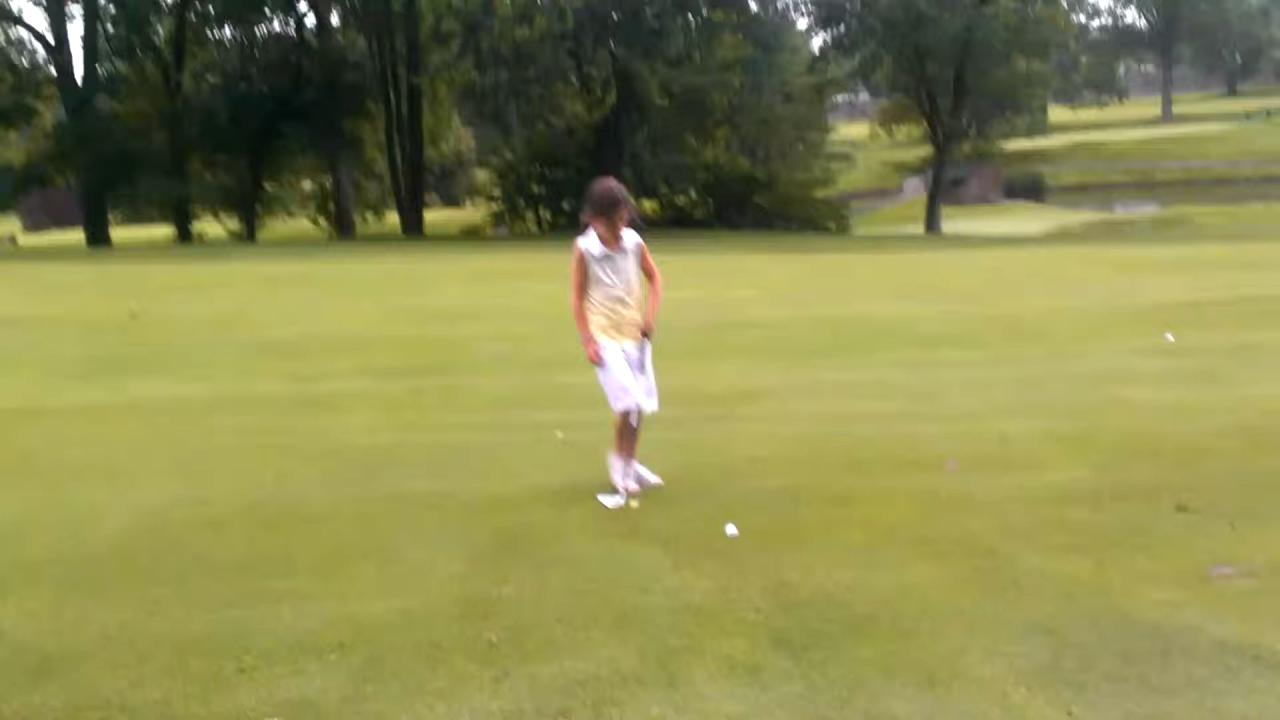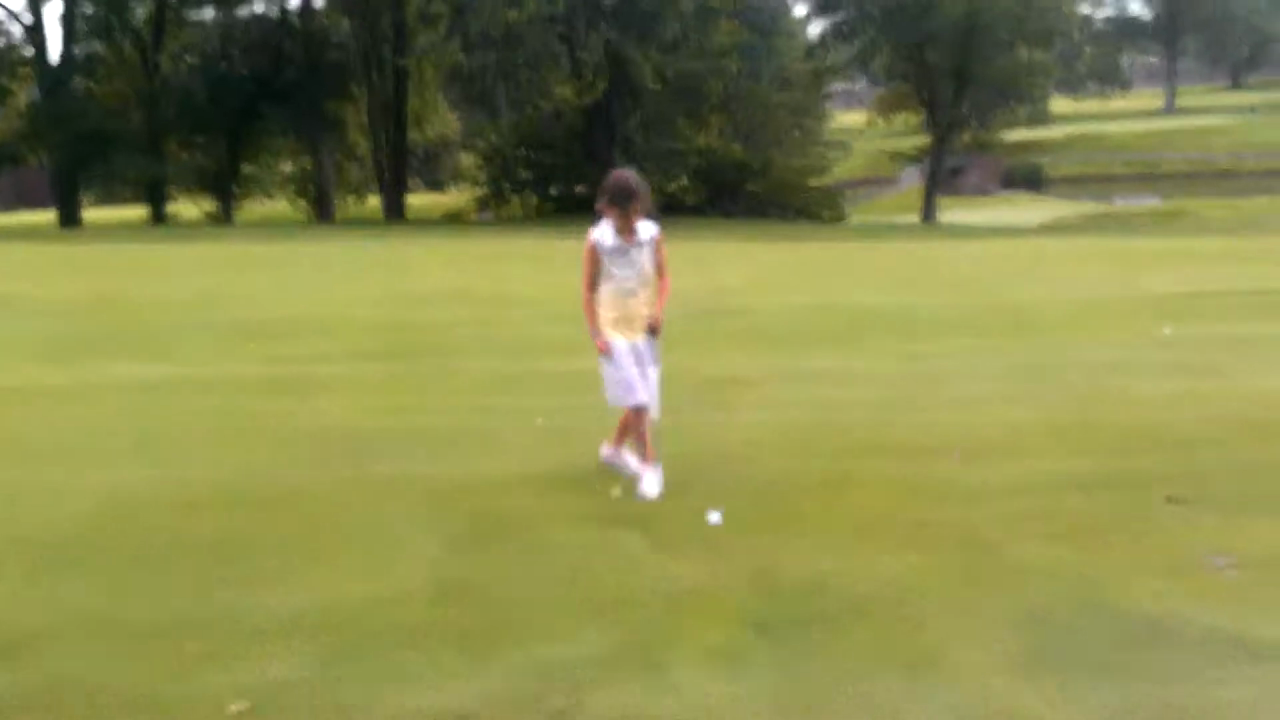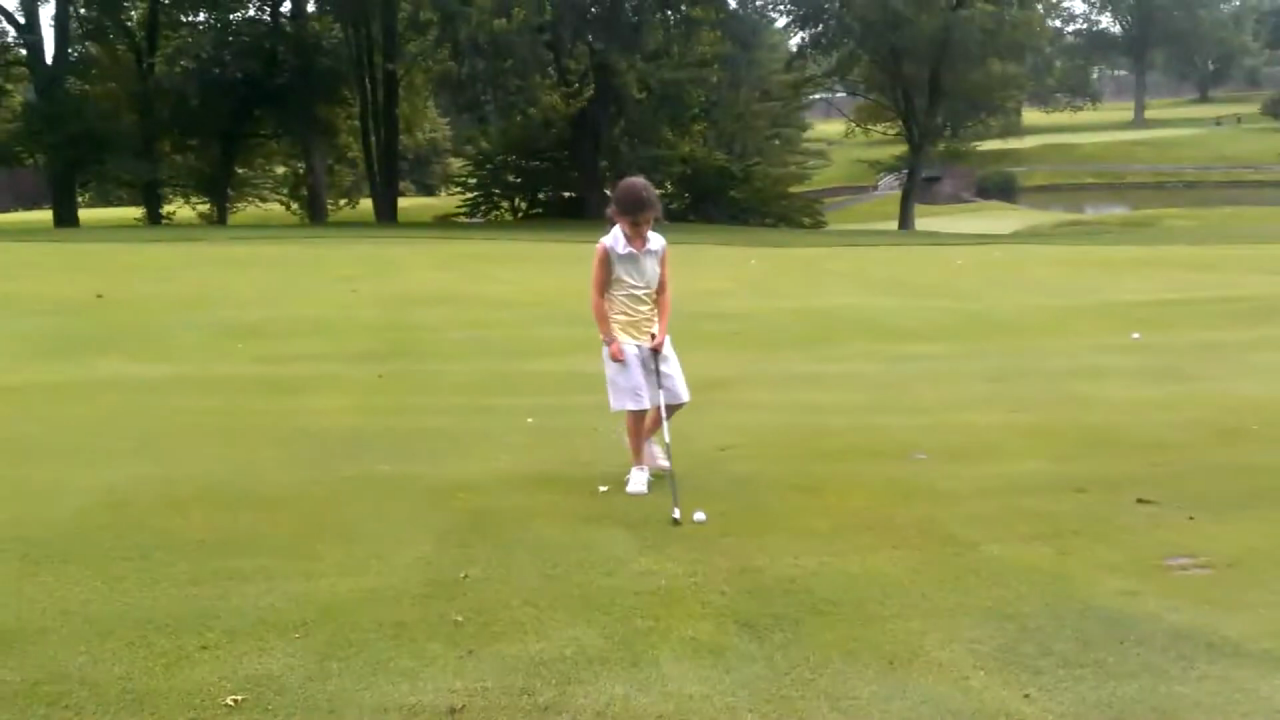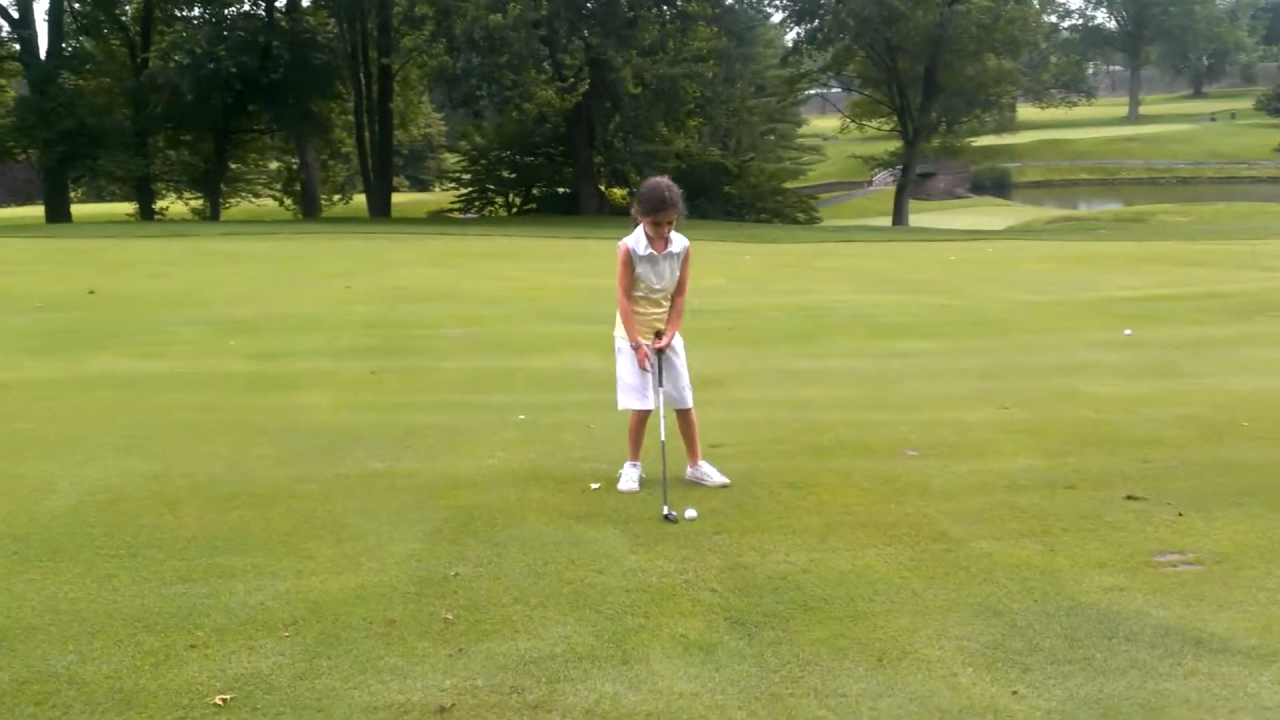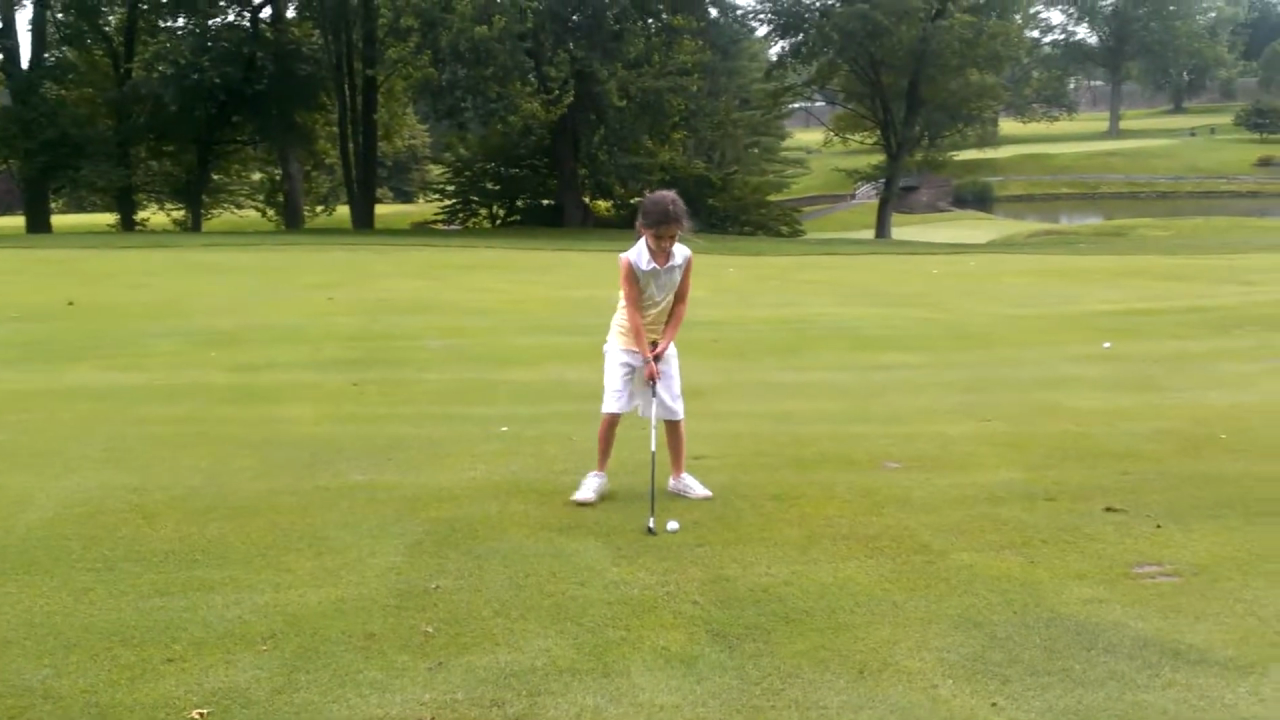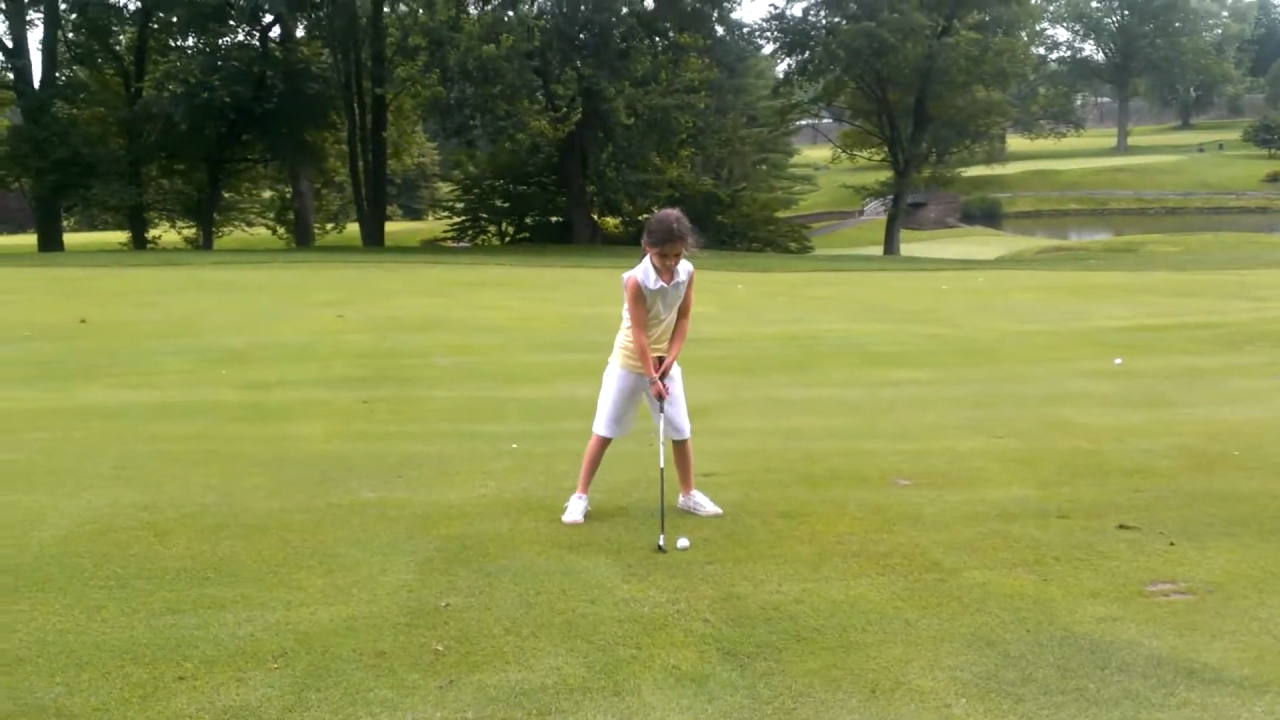
dt=0.2s
person 1, frame 1
left shoulder: (635, 242)
right shoulder: (584, 249)
left elbow: (654, 279)
right elbow: (577, 297)
left wrist: (650, 316)
right wrist: (588, 341)
left hip: (635, 337)
right hip: (605, 338)
left knee: (641, 405)
right knee: (627, 404)
left ankle: (627, 462)
right ankle: (621, 461)
person 1, frame 2
left shoulder: (652, 234)
right shoulder: (597, 241)
left elbow: (662, 276)
right elbow: (589, 290)
left wrist: (659, 311)
right wrist: (597, 333)
left hip: (643, 329)
right hip: (614, 331)
left knee: (644, 401)
right knee: (635, 400)
left ankle: (613, 449)
right ankle: (647, 465)
person 1, frame 3
left shoulder: (659, 244)
right shoulder: (607, 248)
left elbow: (663, 291)
right elbow: (598, 296)
left wrist: (662, 331)
right wrist: (611, 339)
left hip: (651, 333)
right hip: (620, 336)
left knee: (674, 396)
right knee: (635, 403)
left ankle: (647, 439)
right ankle: (638, 466)
person 1, frame 4
left shoulder: (682, 246)
right shoulder: (628, 248)
left elbow: (680, 295)
right elbow: (624, 298)
left wrist: (668, 334)
right wrist: (636, 344)
left hip: (667, 334)
right hip: (633, 335)
left knee: (683, 401)
right knee: (640, 405)
left ankle: (695, 464)
right ankle: (632, 465)
person 1, frame 5
left shoulder: (684, 257)
right shoulder: (630, 261)
left elbow: (680, 303)
right elbow: (634, 313)
left wrist: (664, 343)
right wrist: (645, 357)
left hip: (661, 343)
right hip: (625, 343)
left knee: (674, 411)
right knee: (613, 408)
left ankle: (679, 477)
right ankle: (598, 475)
person 1, frame 6
left shoulder: (687, 273)
right shoulder: (635, 280)
left elbow: (683, 318)
right elbow: (639, 332)
left wrist: (671, 358)
right wrist: (651, 377)
left hip: (665, 362)
right hip: (628, 363)
left knee: (680, 431)
right knee: (604, 431)
left ankle: (688, 494)
right ankle: (580, 496)
